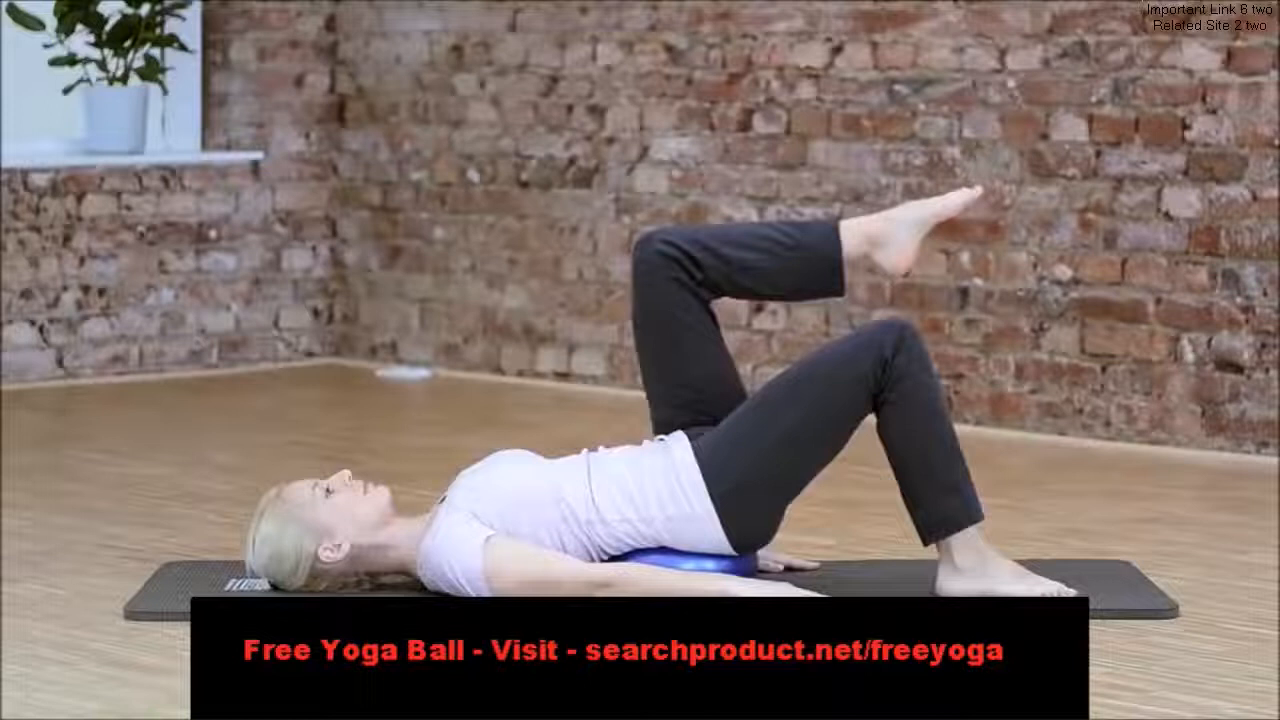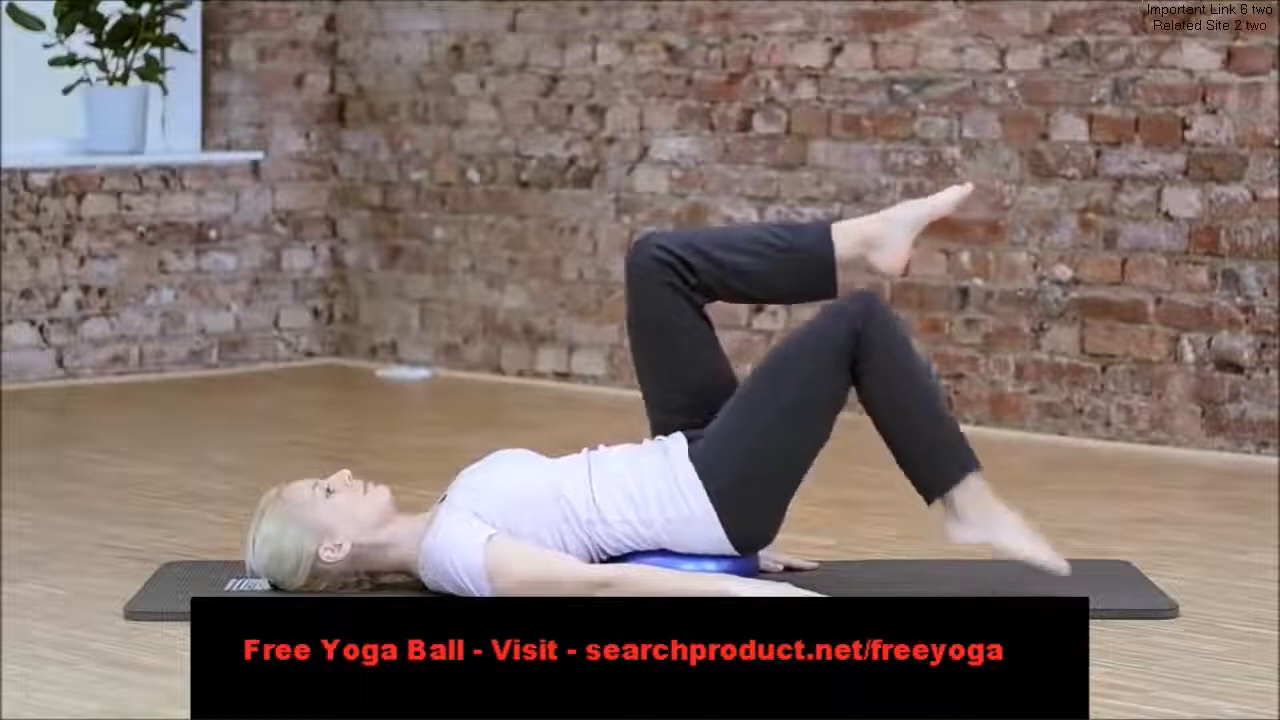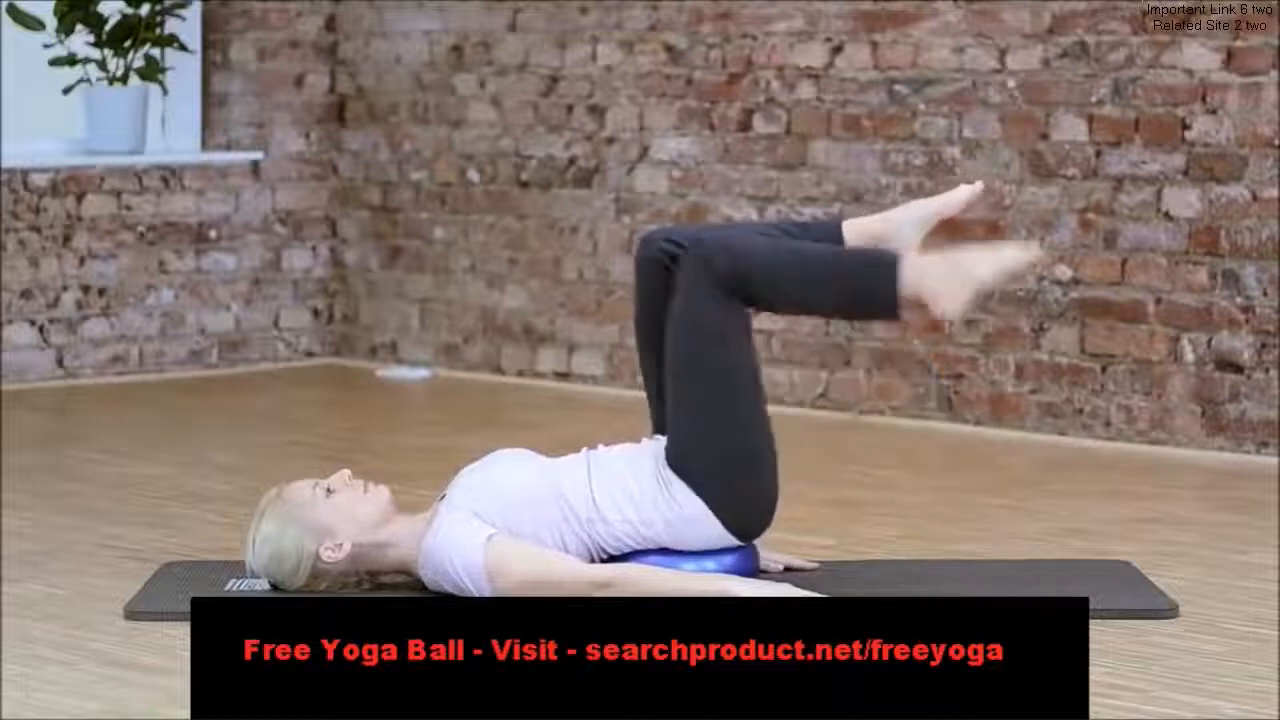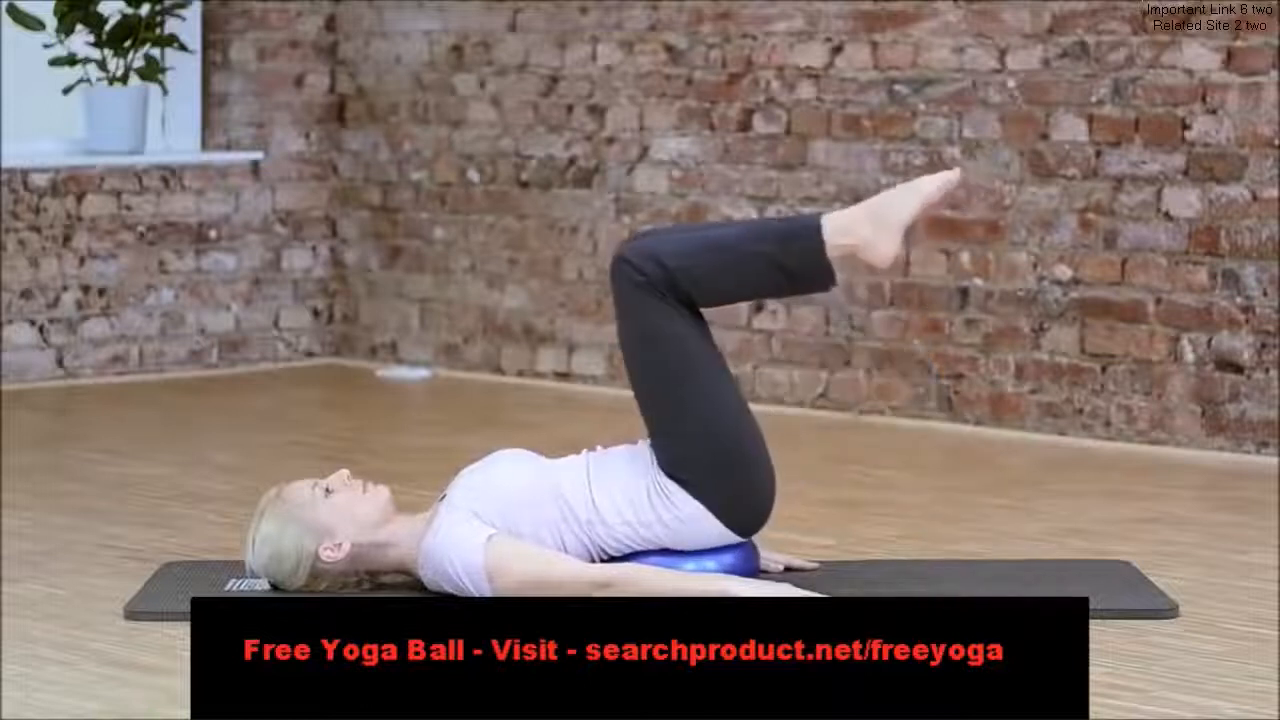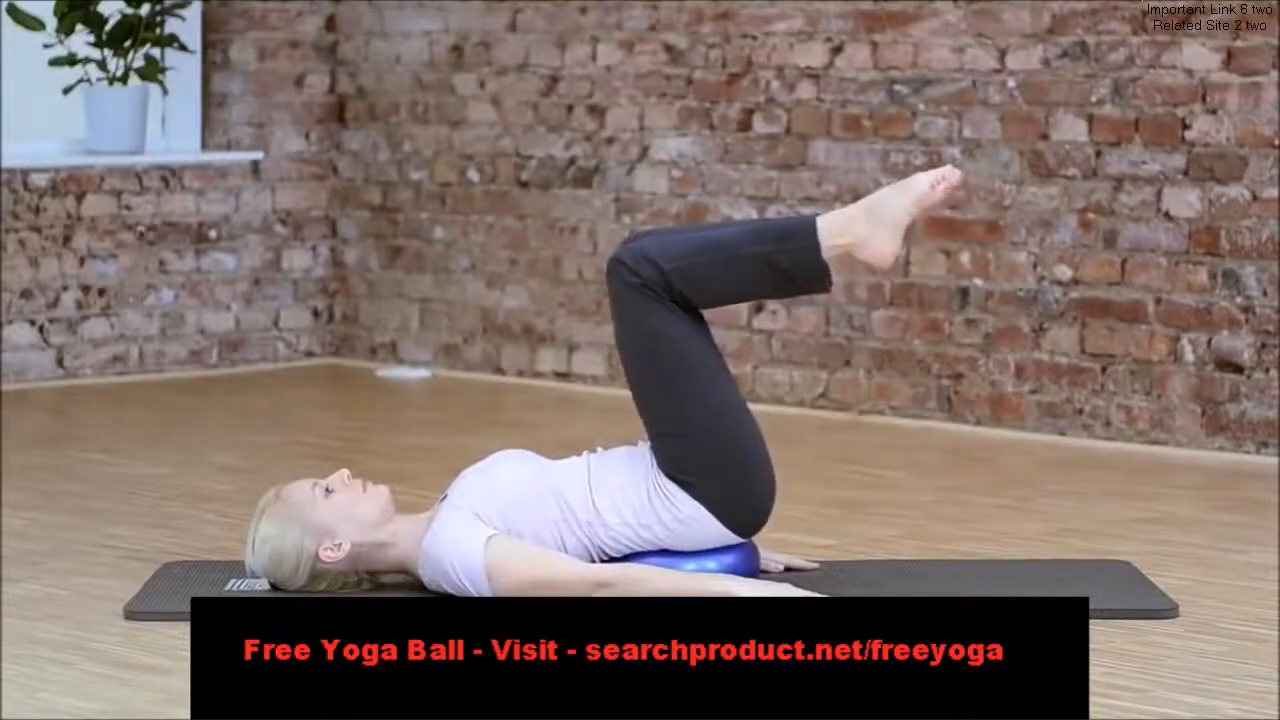
dt=0.5s
person 1, frame 1
left shoulder: (453, 516)
right shoulder: (448, 555)
right elbow: (599, 581)
right wrist: (749, 593)
left hip: (689, 461)
right hip: (716, 489)
left knee: (663, 256)
right knee: (889, 349)
left ankle: (870, 237)
right ankle: (965, 559)
person 1, frame 2
left shoulder: (451, 520)
right shoulder: (449, 554)
right elbow: (600, 584)
right wrist: (750, 591)
left hip: (685, 460)
right hip: (713, 491)
left knee: (658, 260)
right knee: (858, 320)
left ankle: (861, 238)
right ankle: (969, 507)
person 1, frame 3
left shoulder: (453, 515)
right shoulder: (448, 551)
right elbow: (600, 582)
right wrist: (752, 592)
left hip: (685, 486)
right hip: (710, 494)
left knee: (667, 254)
right knee: (707, 266)
left ankle: (882, 240)
right ankle: (918, 279)
person 1, frame 4
left shoulder: (450, 517)
right shoulder: (447, 553)
right elbow: (598, 582)
right wrist: (747, 591)
left hip: (689, 491)
right hip: (712, 492)
left knee: (649, 266)
right knee: (642, 269)
left ankle: (849, 232)
right ankle: (849, 232)
person 1, frame 5
left shoulder: (450, 518)
right shoulder: (447, 554)
right elbow: (598, 583)
right wrist: (741, 589)
left hip: (694, 497)
right hip: (712, 494)
left knee: (648, 263)
right knee: (639, 271)
left ankle: (845, 235)
right ankle: (846, 230)
